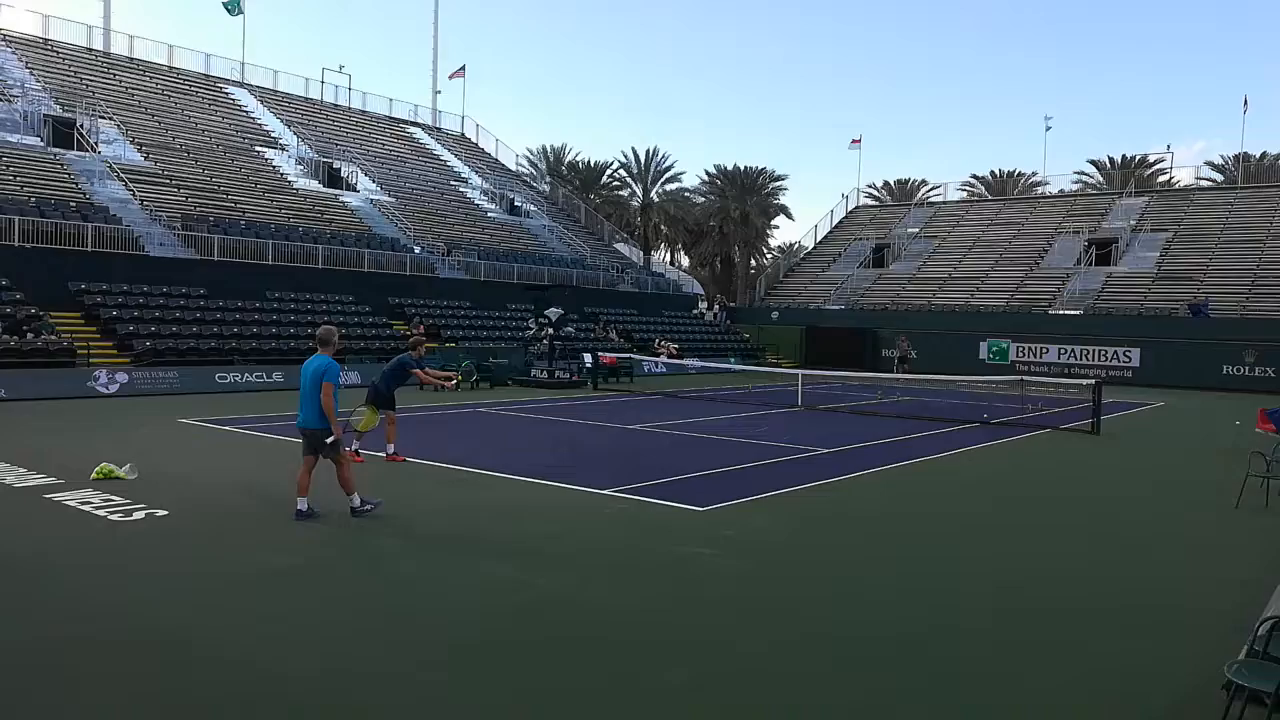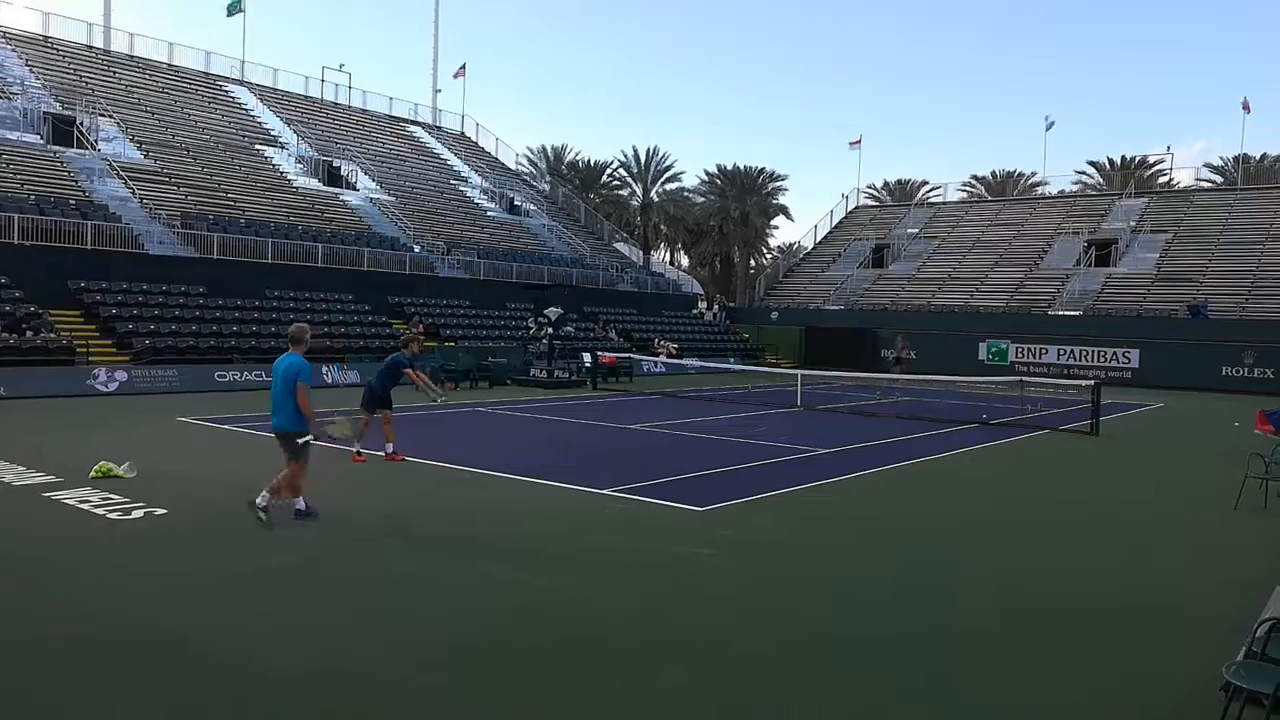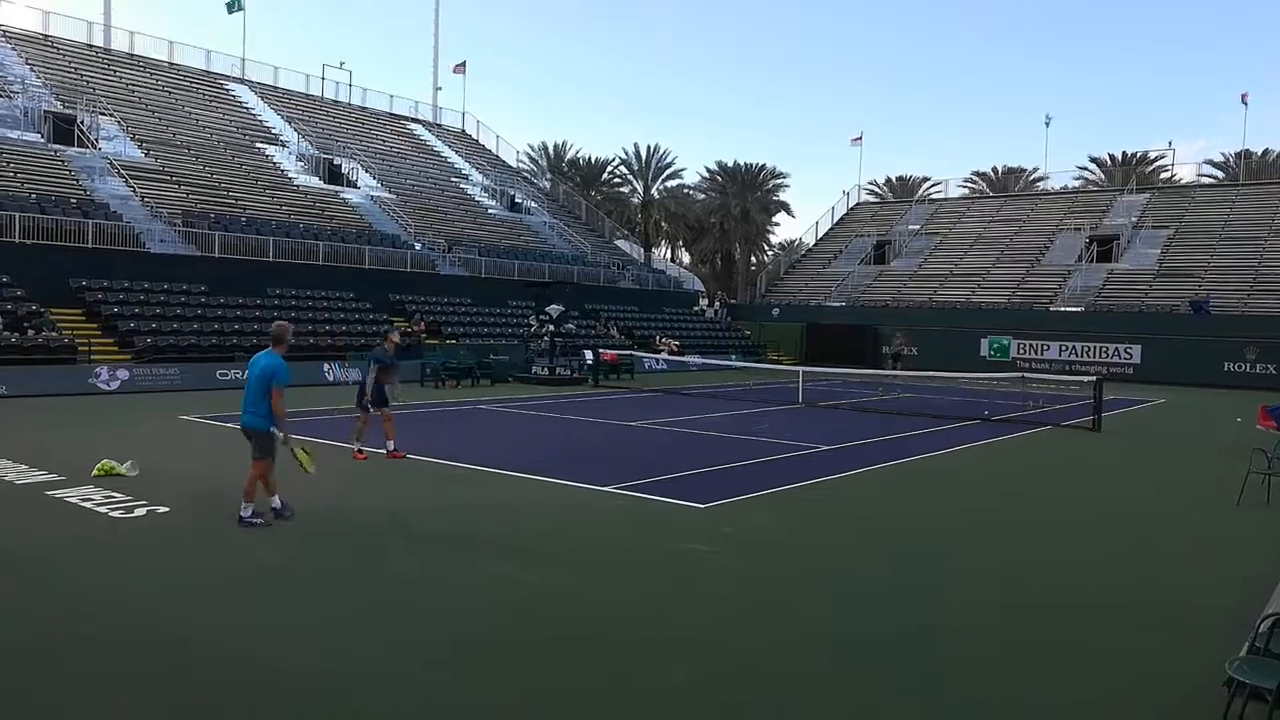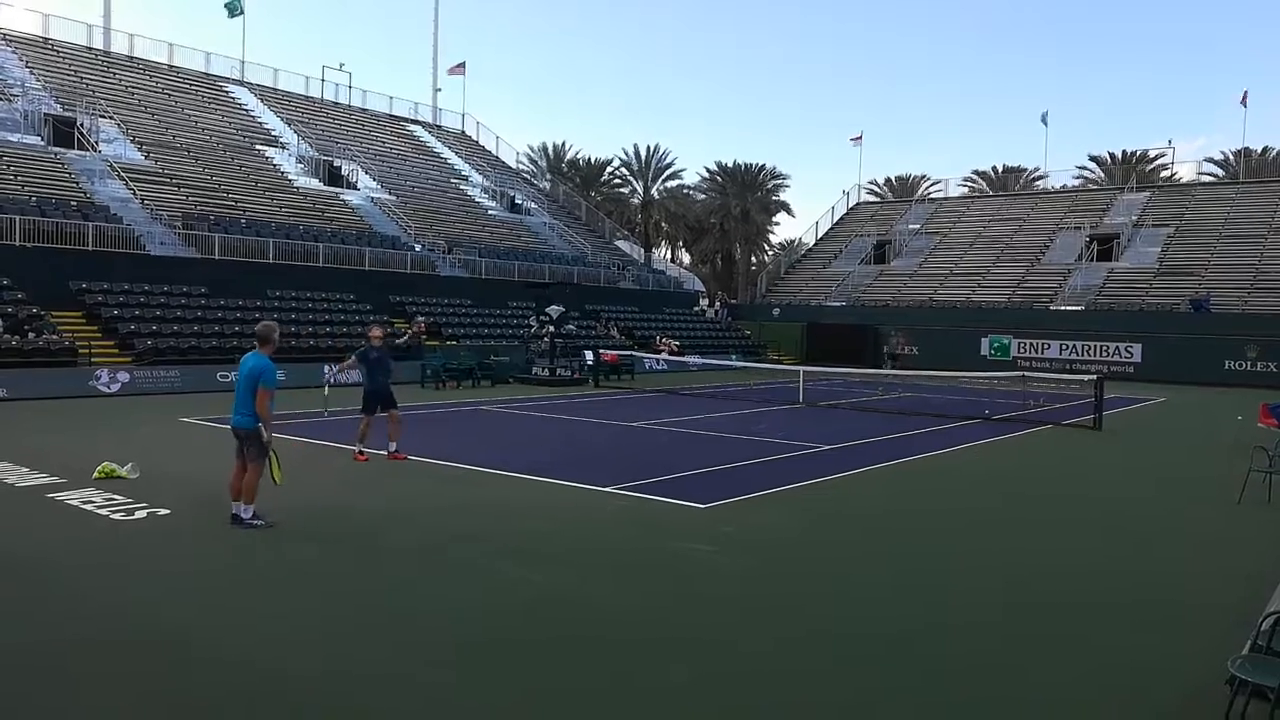
dt=0.4s
person 1, frame 1
left shoulder: (307, 363)
right shoulder: (330, 365)
right elbow: (326, 397)
right wrist: (334, 425)
left hip: (305, 423)
right hip: (321, 425)
left knee: (307, 466)
right knee: (341, 464)
left ankle: (301, 508)
right ankle: (357, 503)
person 1, frame 2
left shoulder: (279, 362)
right shoulder: (302, 365)
right elbow: (303, 400)
right wrist: (313, 425)
left hip: (280, 423)
right hip: (294, 426)
left knee: (295, 467)
right knee: (295, 470)
left ankle: (300, 507)
right ankle: (262, 502)
person 1, frame 3
left shoulder: (257, 357)
right shoulder: (279, 366)
right elbow: (276, 402)
right wrist: (284, 429)
left hip: (249, 420)
right hip: (262, 424)
left knee: (264, 467)
right knee: (259, 470)
left ankle: (277, 504)
right ankle: (246, 514)
person 1, frame 4
left shoulder: (246, 358)
right shoulder: (267, 366)
right elbow: (262, 403)
right wrist: (267, 430)
left hip: (239, 422)
right hip: (253, 426)
left knee: (240, 468)
right knee: (254, 471)
left ankle: (237, 512)
right ankle: (247, 516)
